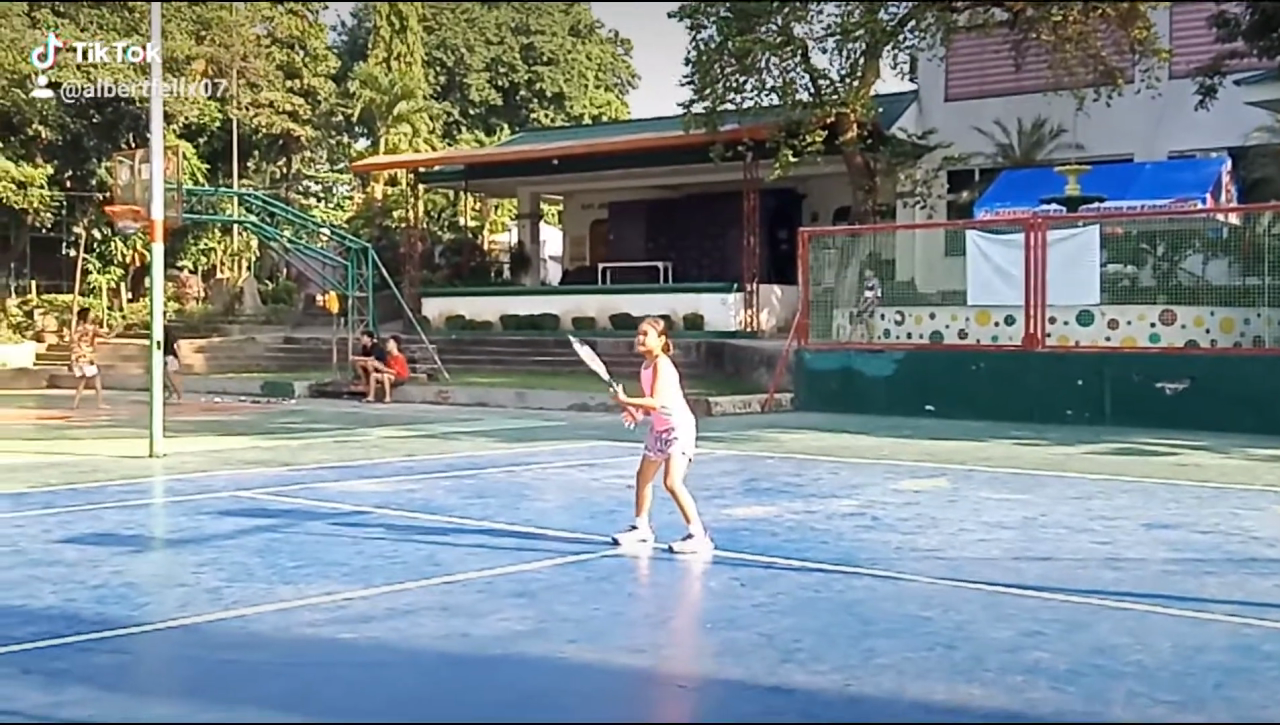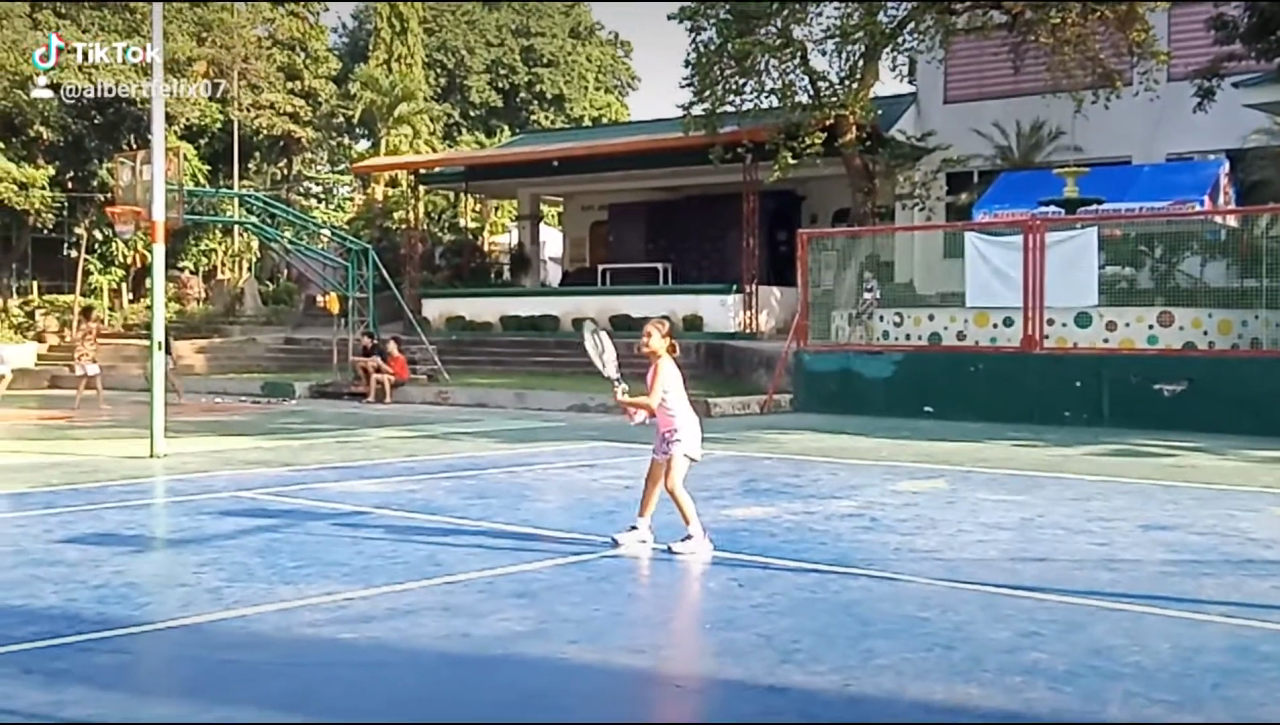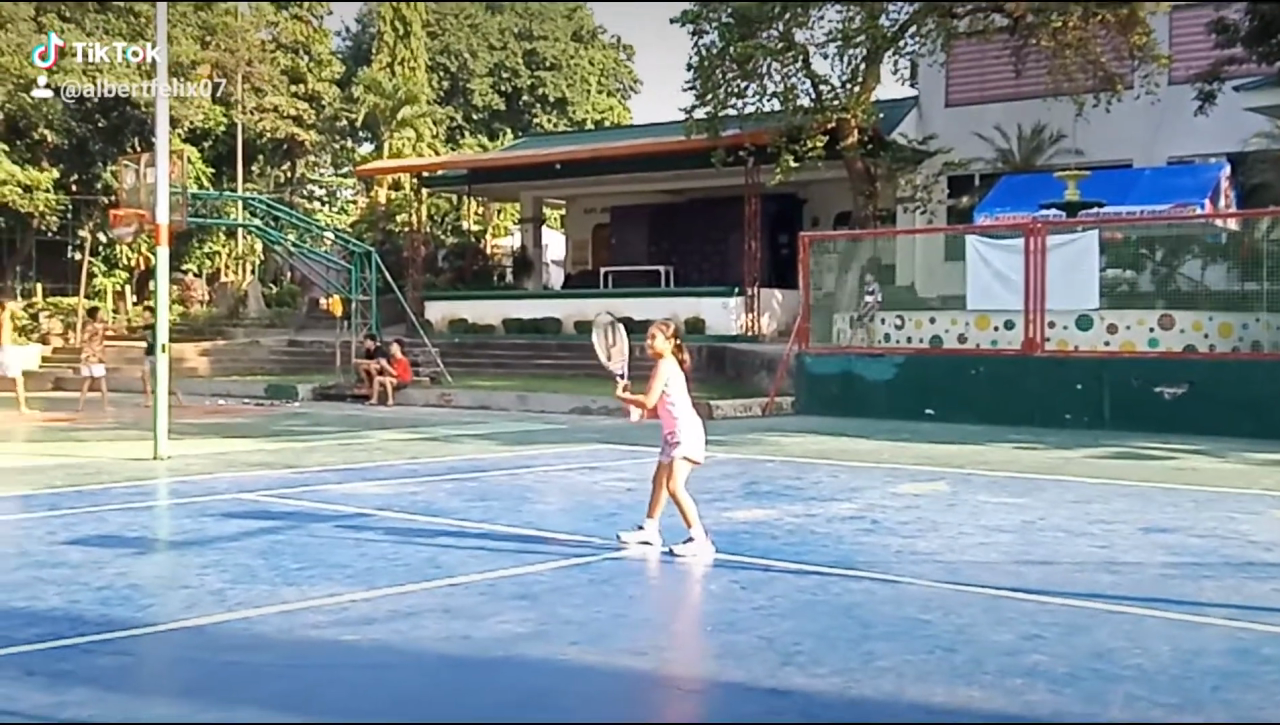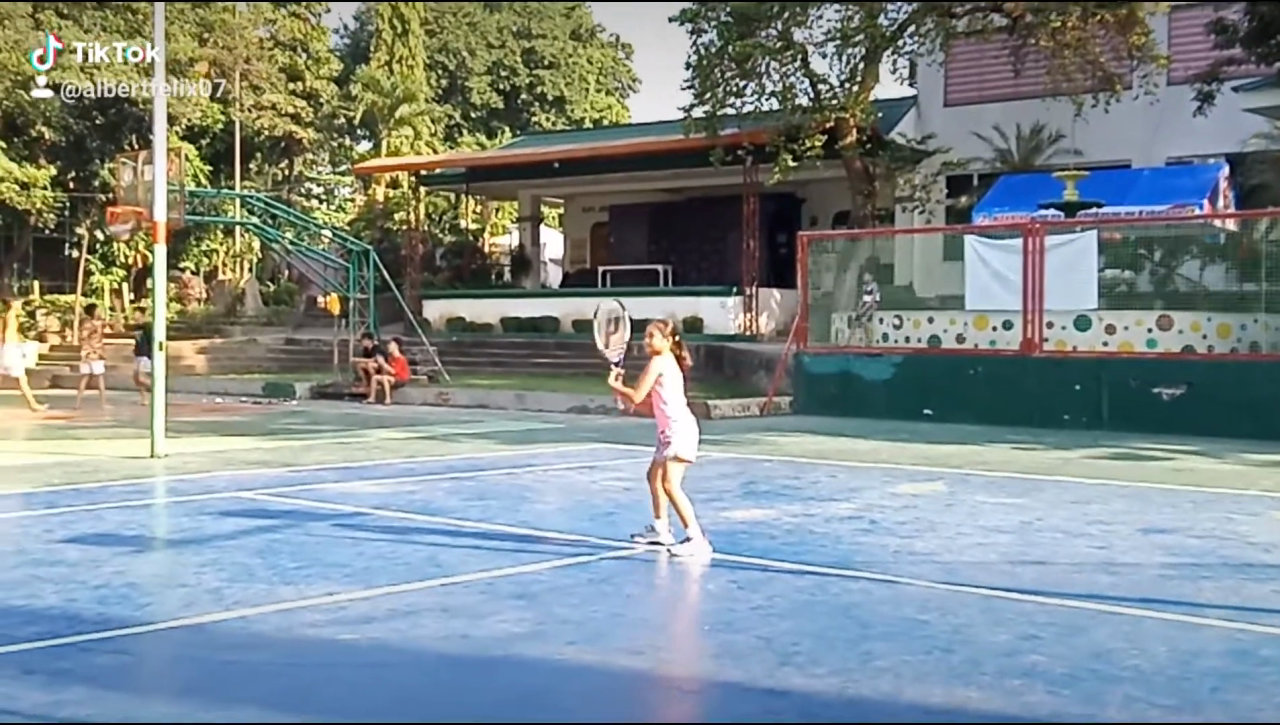
dt=0.1s
person 1, frame 1
left shoulder: (660, 364)
right shoulder: (646, 365)
left elbow: (655, 402)
left wrist: (625, 400)
right wrist: (636, 411)
left hip: (678, 429)
right hip: (660, 430)
left knee: (672, 482)
right knee: (643, 477)
left ankle: (698, 535)
right ankle: (641, 527)
person 1, frame 2
left shoulder: (663, 365)
right shoulder: (656, 365)
left elbow: (652, 402)
left wrist: (624, 400)
right wrist: (639, 410)
left hip: (683, 430)
right hip: (666, 431)
left knee: (672, 484)
right knee: (653, 479)
left ankle: (698, 536)
right ankle: (642, 528)
person 1, frame 3
left shoulder: (664, 365)
right shoulder: (668, 365)
left elbow: (649, 402)
right elbow: (659, 407)
left wrist: (622, 396)
right wrist: (633, 401)
left hip: (685, 431)
right hip: (674, 433)
left knee: (674, 486)
right knee: (660, 480)
left ankle: (699, 539)
right ankle: (649, 529)
person 1, frame 4
left shoulder: (658, 362)
right shoulder: (669, 364)
left elbow: (637, 395)
right elbow: (650, 404)
left wrist: (615, 386)
right wrist: (628, 398)
left hip: (678, 430)
right hip: (669, 431)
left knee: (670, 485)
right knee: (654, 477)
left ankle: (697, 539)
right ankle: (661, 528)
